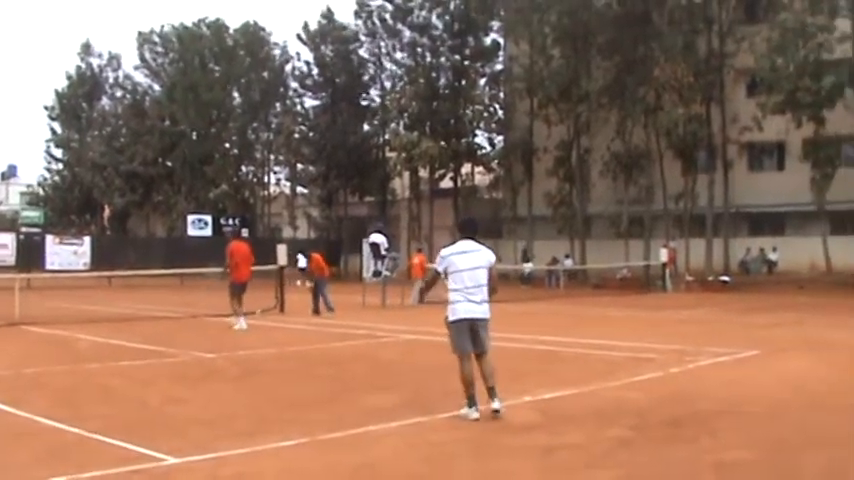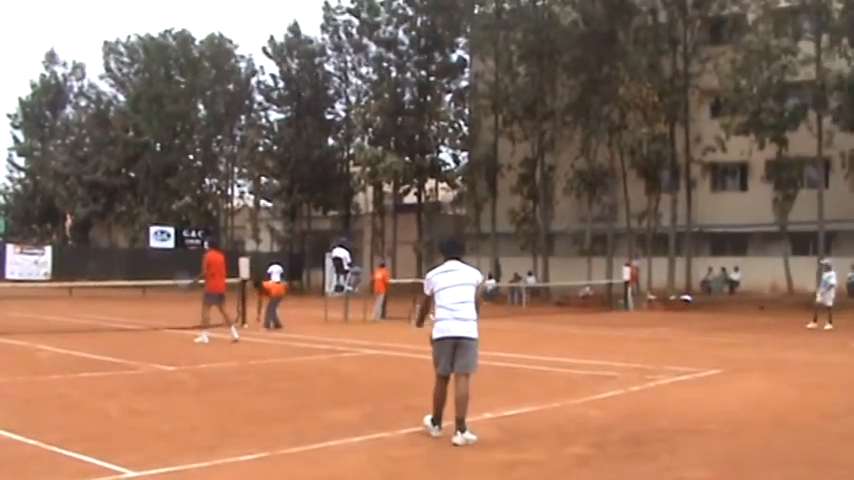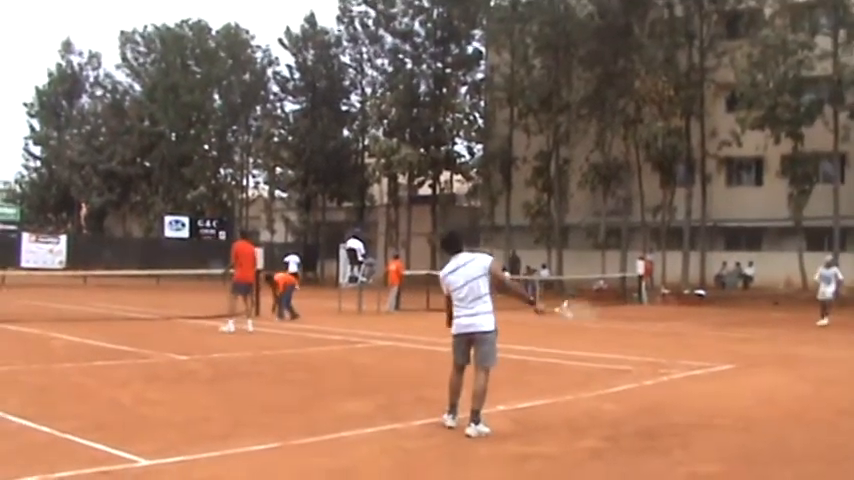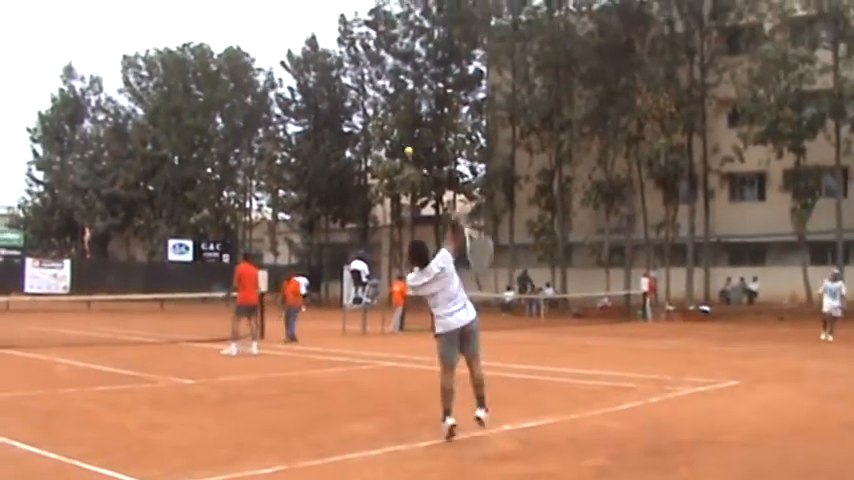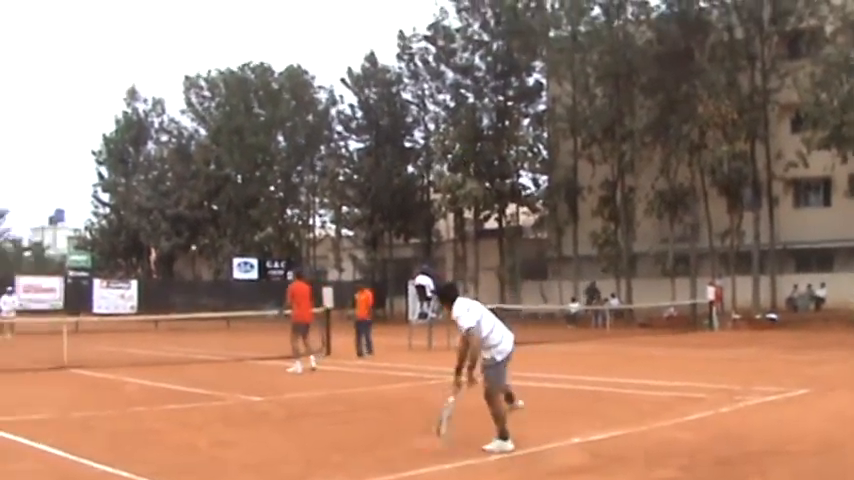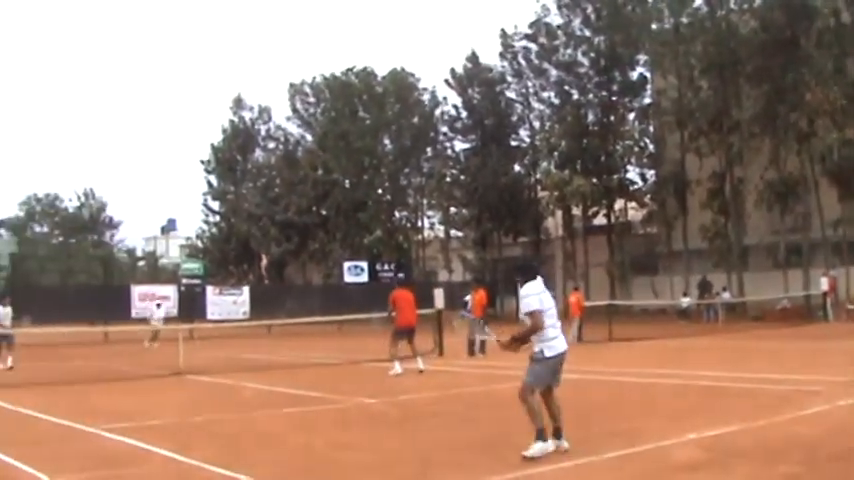
dt=0.5s
person 1, frame 1
left shoulder: (446, 254)
right shoulder: (487, 254)
left elbow: (431, 281)
right elbow: (493, 288)
left wrist: (424, 290)
left hip: (458, 313)
right hip: (481, 312)
left knee: (464, 359)
right knee: (482, 355)
left ankle: (472, 406)
right ankle: (493, 398)
person 1, frame 2
left shoulder: (433, 276)
right shoulder: (475, 274)
left elbow: (425, 306)
left wrist: (419, 321)
left hip: (443, 331)
right hip: (468, 331)
left knee: (442, 378)
right knee: (462, 379)
left ankle: (435, 423)
right ankle: (460, 431)
person 1, frame 3
left shoulder: (445, 274)
right shoulder: (482, 260)
right elbow: (509, 285)
left wrist: (448, 319)
right wrist: (532, 302)
left hip: (460, 326)
right hip: (484, 325)
left knee: (458, 369)
right knee: (482, 372)
left ankle: (451, 415)
right ankle: (475, 422)
person 1, frame 4
left shoulder: (413, 281)
right shoulder: (442, 263)
right elbow: (457, 238)
left hip: (445, 326)
right hip: (467, 319)
left knee: (447, 372)
right knee: (474, 364)
left ankle: (448, 418)
right ankle: (481, 408)
person 1, frame 5
left shoulder: (461, 313)
right shoulder: (465, 305)
left elbow: (474, 342)
right elbow: (465, 342)
left wrist: (470, 371)
right wrist: (458, 372)
left hip: (497, 351)
right hip: (504, 341)
left knee: (491, 395)
left ankle: (504, 440)
right ankle: (511, 400)
person 1, frame 6
left shoulder: (528, 292)
right shoulder: (540, 290)
left elbow: (537, 324)
left wrist: (514, 339)
right wrist: (519, 341)
left hip: (547, 351)
right hip: (557, 348)
left knee: (526, 393)
right knee: (547, 393)
left ankle: (542, 440)
right ankle: (558, 438)
